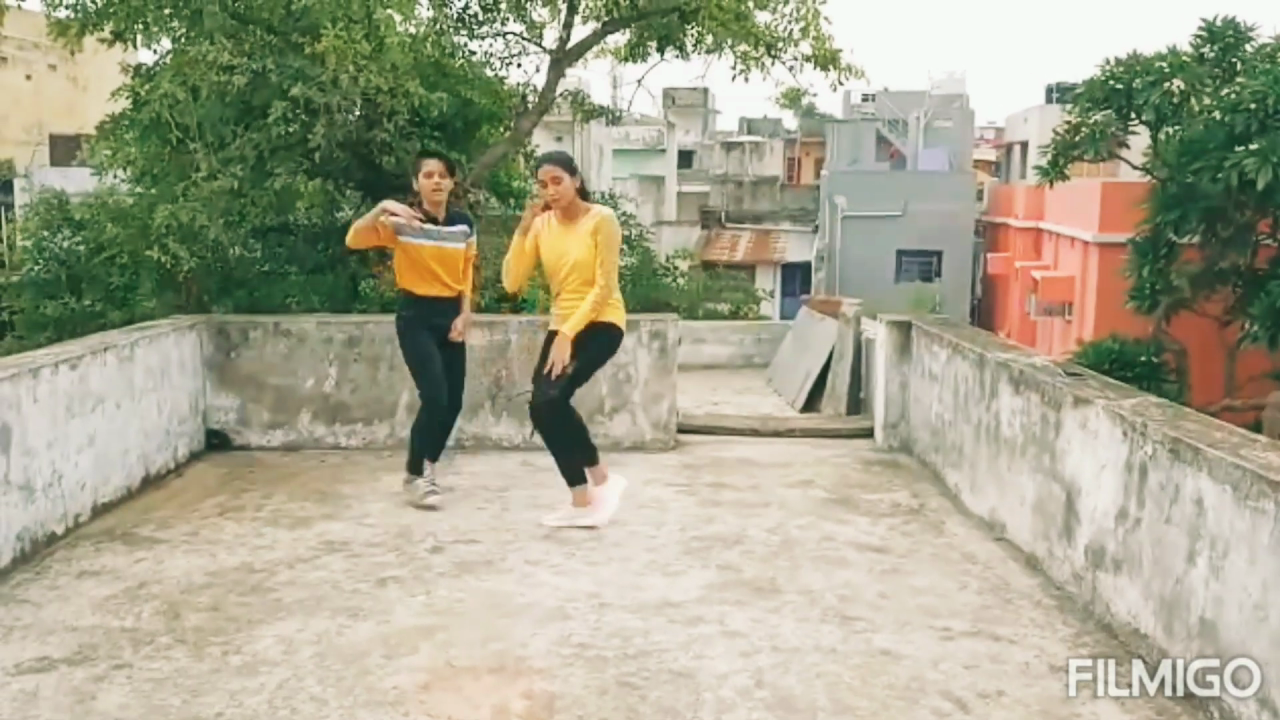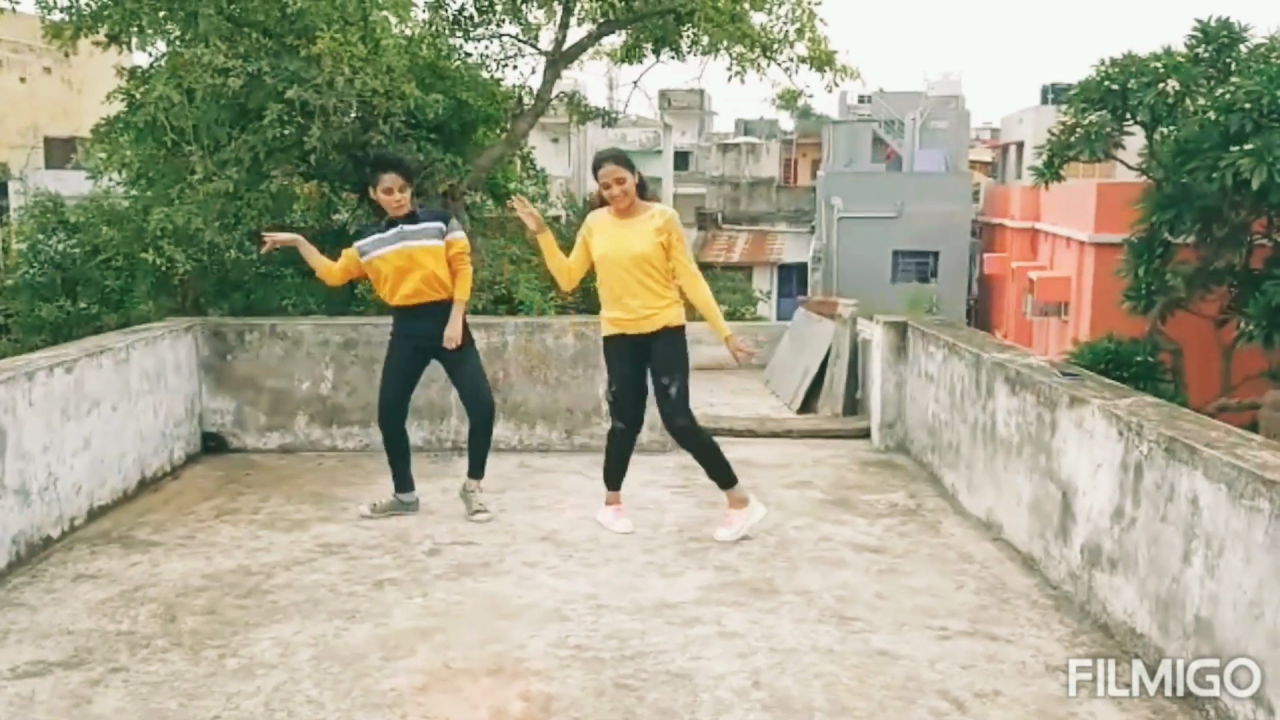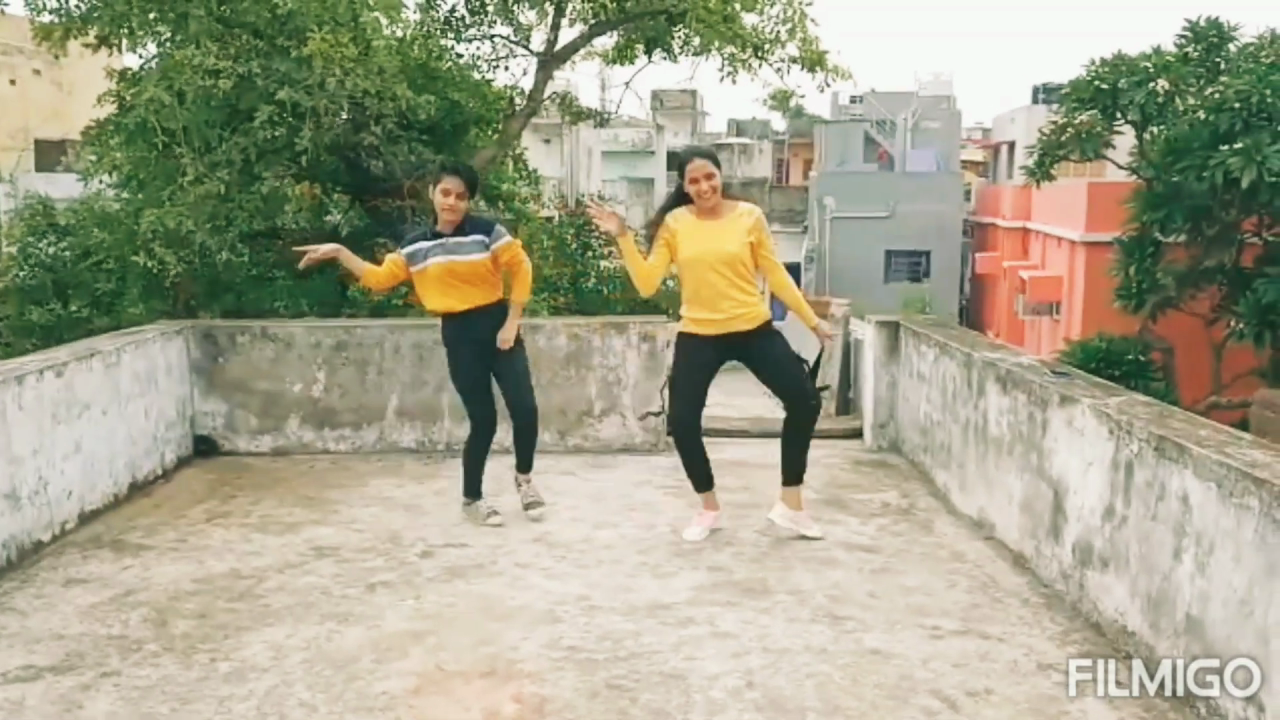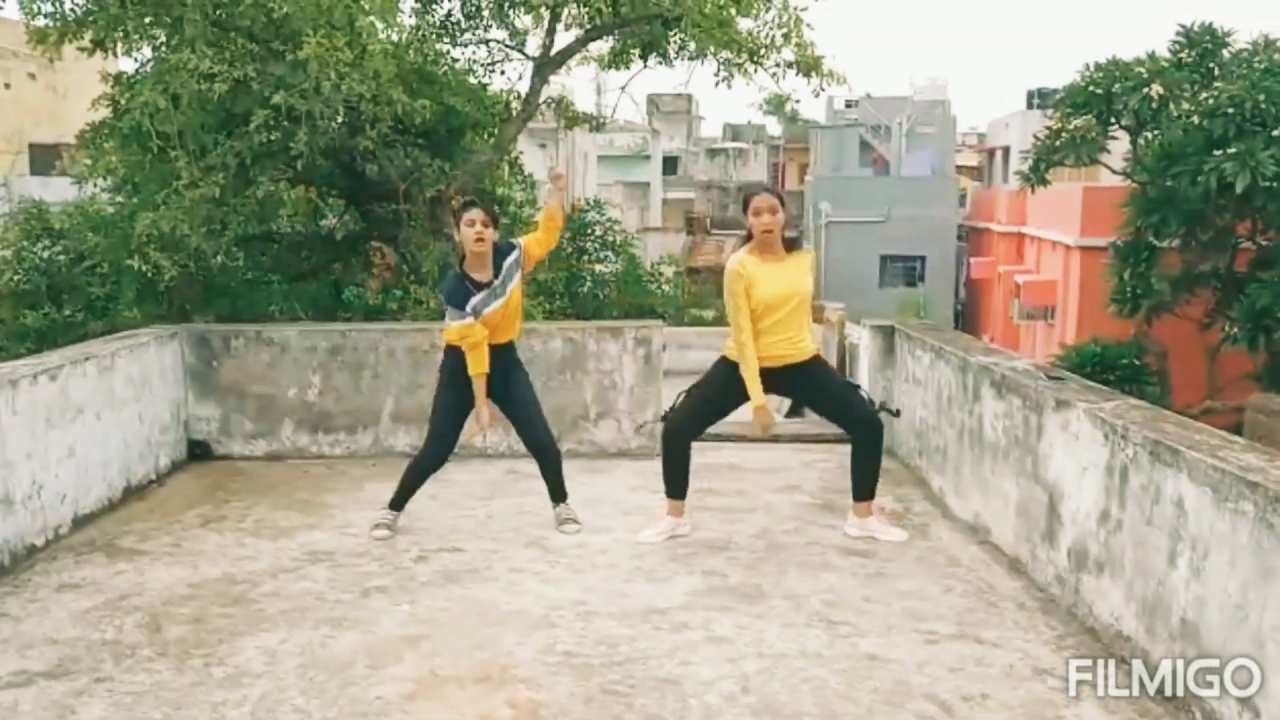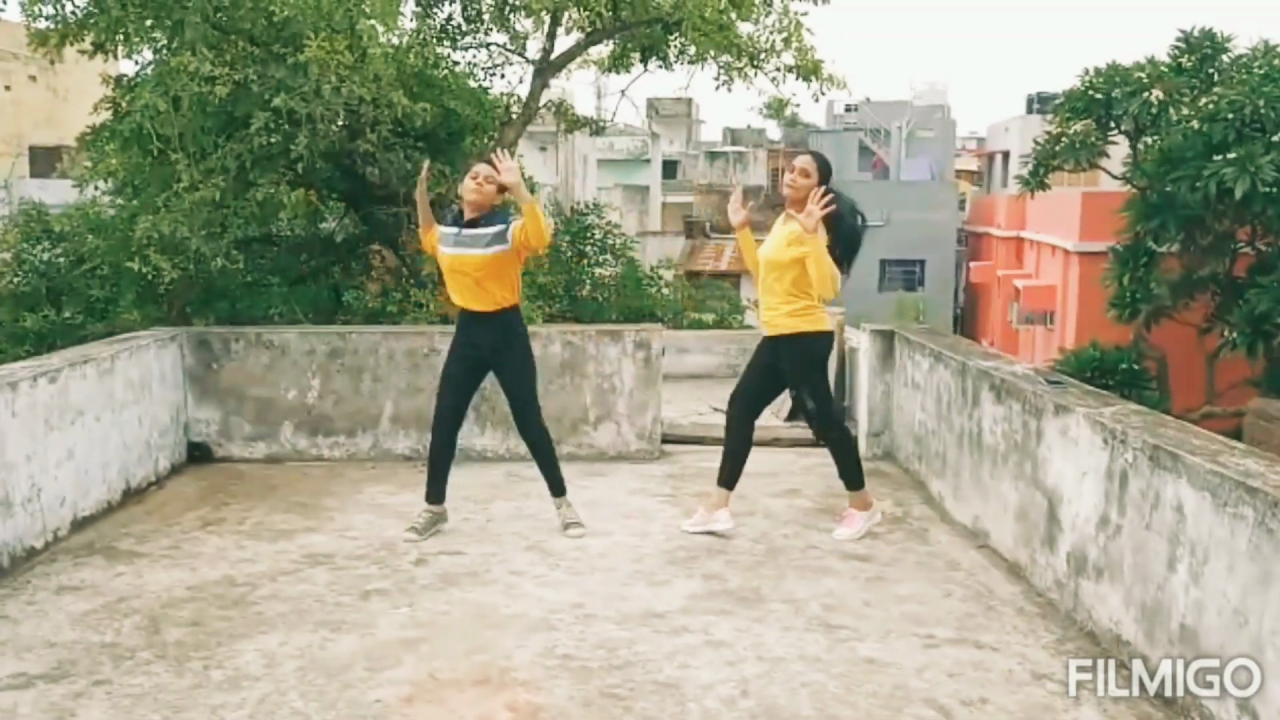
dt=0.7s
person 1, frame 1
left shoulder: (602, 221)
right shoulder: (539, 225)
left elbow: (605, 287)
right elbow: (512, 283)
left wrist: (566, 334)
right wrist: (523, 232)
left hip: (600, 324)
right hip: (561, 326)
left knee: (547, 400)
right knee: (544, 410)
left ankle: (600, 477)
right ankle: (582, 501)
person 1, frame 2
left shoulder: (663, 218)
right shoulder: (594, 223)
left elbow: (690, 278)
right elbow: (568, 279)
left wrist: (725, 333)
right wrist: (542, 232)
left hip: (664, 329)
right hip: (619, 334)
left knee: (678, 420)
right knee: (625, 421)
left ankle: (739, 501)
right ankle: (612, 503)
person 1, frame 3
left shoulder: (749, 216)
right shoulder: (673, 224)
left elbow: (775, 274)
right elbow: (647, 284)
left wrist: (812, 320)
right wrist: (623, 237)
left hip: (754, 328)
right hip: (698, 335)
left knee: (805, 402)
right knee: (682, 420)
left ankle: (791, 505)
right ankle: (708, 507)
person 1, frame 4
left shoulder: (804, 257)
right shoulder: (739, 266)
right elbow: (742, 335)
left wrist: (811, 349)
right wrist: (757, 399)
left hip: (800, 362)
right hip: (745, 363)
left knee: (867, 423)
right knee: (677, 428)
left ankle: (863, 515)
right ankle: (675, 516)
person 1, frame 5
left shoulder: (815, 226)
right shoulder: (785, 221)
left elbow: (827, 290)
right elbow: (762, 271)
left wrist: (813, 233)
right wrist: (741, 229)
left hip: (805, 337)
right hip: (777, 337)
left knee: (824, 421)
right knee: (739, 411)
left ankle: (861, 506)
right ankle: (717, 508)
person 2, frame 1
left shoulder: (463, 223)
right shoulder: (402, 221)
right elbow: (356, 239)
left wrist: (465, 312)
right wrist: (384, 208)
left hip: (452, 315)
right hip: (416, 317)
left knee: (453, 401)
right knee: (436, 398)
left ankle: (427, 465)
right ankle: (413, 477)
person 2, frame 2
left shoulder: (439, 221)
right shoulder: (370, 242)
left elbow: (462, 268)
right elbow: (335, 274)
left wrist: (456, 320)
right wrist: (298, 241)
left hip: (446, 324)
right hip: (407, 329)
left knee: (482, 407)
right knee: (389, 414)
left ankle: (473, 487)
right ankle: (404, 494)
person 2, frame 3
left shoulder: (487, 231)
right shoulder: (416, 245)
left elbow: (519, 268)
right elbow: (380, 278)
left wrist: (513, 322)
right wrist: (337, 252)
left hip: (496, 325)
right hip: (459, 334)
left knee: (525, 409)
right knee: (483, 419)
left ankle: (524, 478)
right ankle: (473, 499)
person 2, frame 4
left shoulder: (511, 254)
right shoulder: (457, 292)
left elbow: (547, 236)
right elbow: (473, 349)
left wrist: (556, 197)
right wrist: (481, 405)
left hip: (505, 360)
right hip: (463, 364)
left knee: (540, 439)
right knee: (437, 449)
left ankle: (560, 504)
right ankle: (393, 509)
person 2, frame 5
left shoulder: (505, 226)
right shoulder: (448, 224)
left elbow: (540, 237)
right elbow: (431, 243)
left wrist: (517, 187)
right wrist: (421, 197)
left hip: (505, 333)
right hip: (469, 332)
left knee: (529, 422)
right knee: (444, 423)
left ankle: (561, 502)
right ankle: (434, 507)
